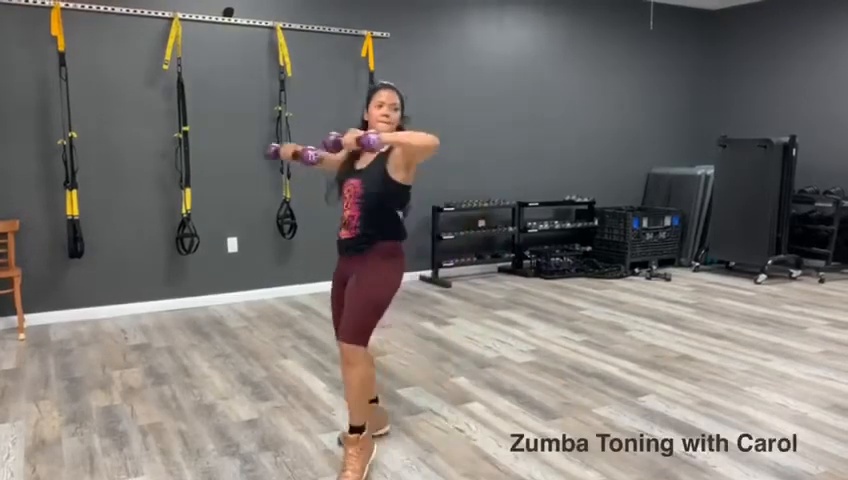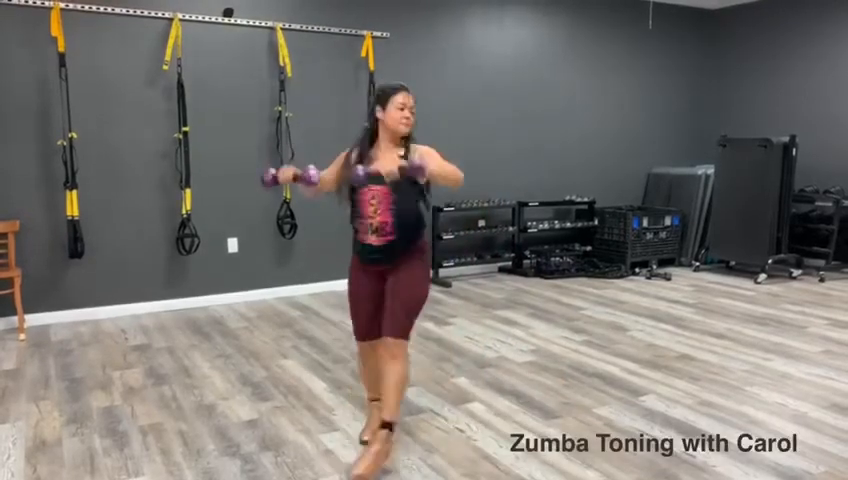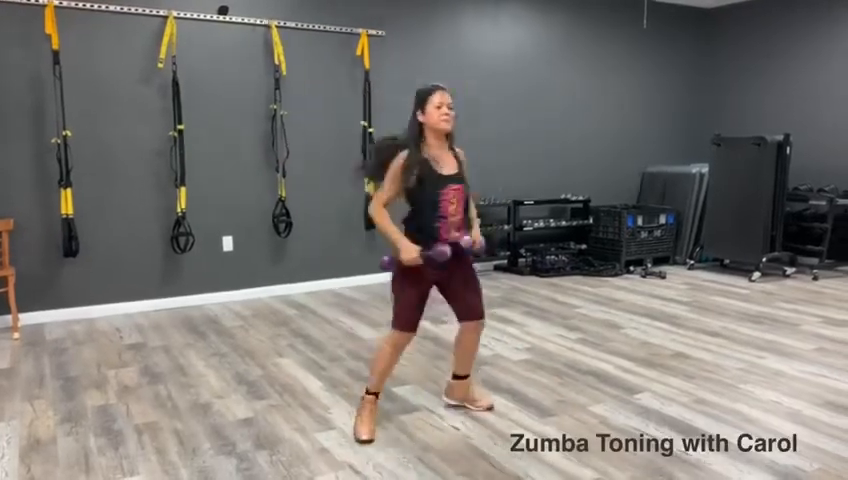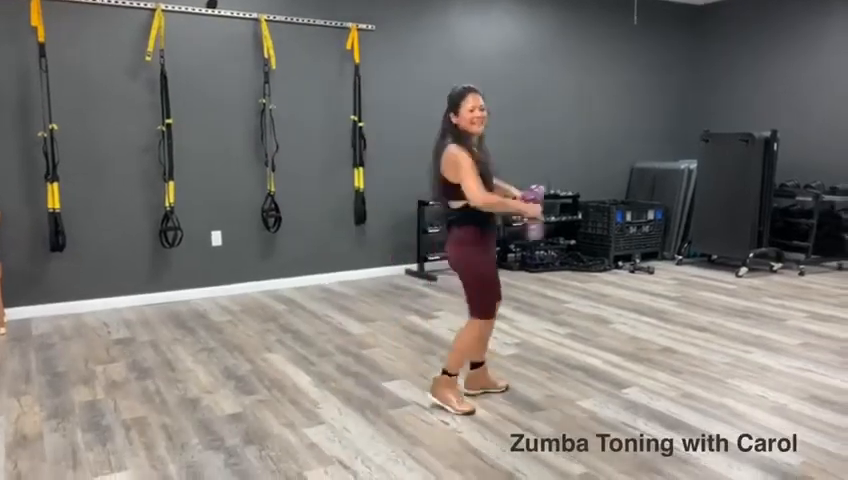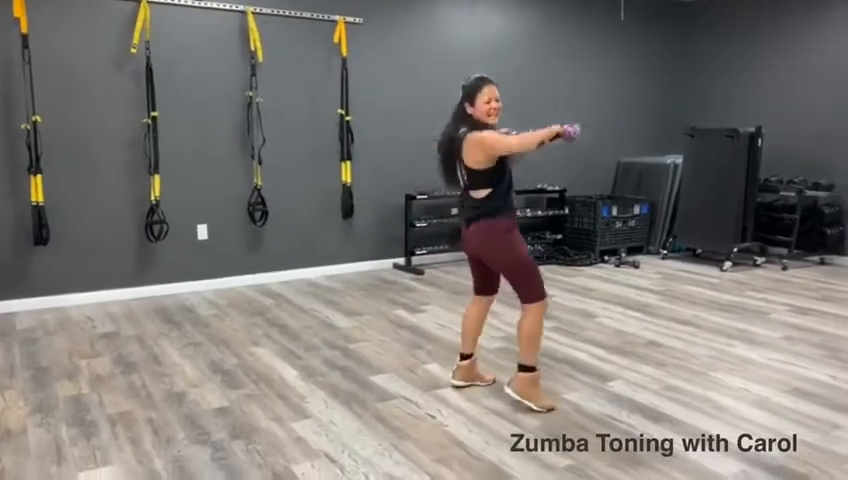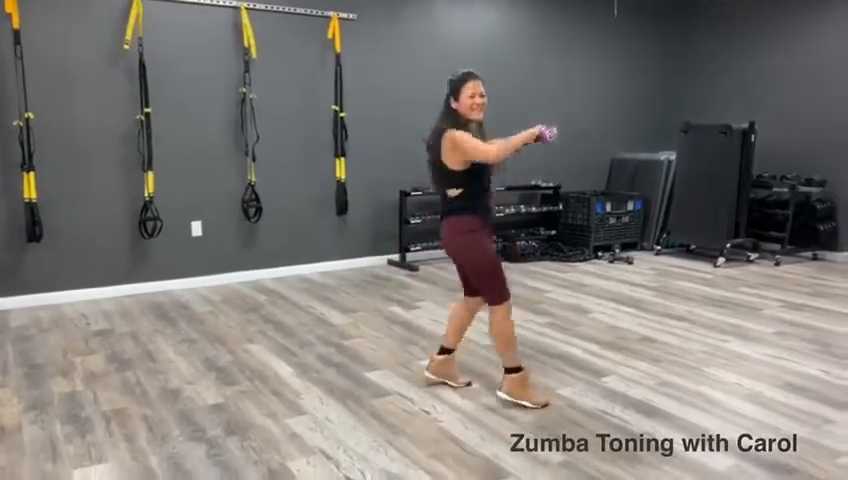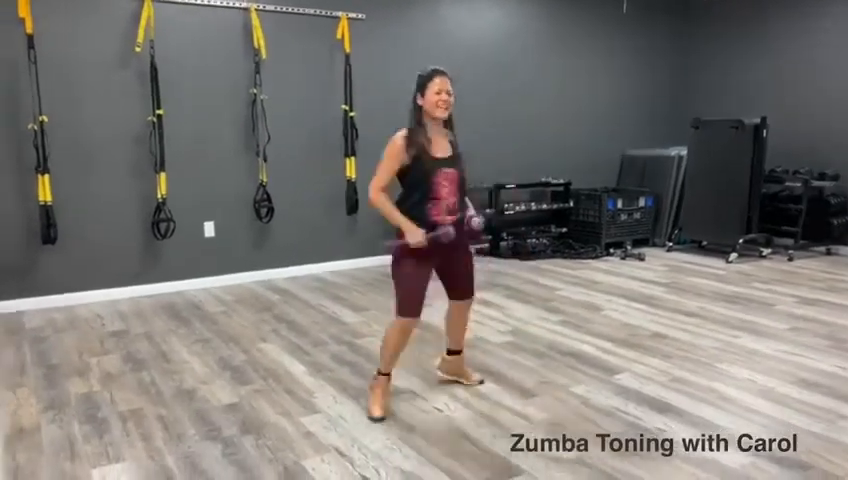
dt=0.4s
person 1, frame 1
left shoulder: (399, 154)
right shoulder: (352, 154)
left elbow: (430, 143)
right elbow: (326, 161)
left wrist: (373, 138)
right wrist: (297, 151)
left hip: (380, 260)
right hip: (348, 259)
left knee: (352, 348)
right knee: (351, 345)
left ankle: (358, 443)
right ankle: (374, 415)
person 1, frame 2
left shoulder: (418, 154)
right shoulder: (354, 157)
left elbow: (456, 178)
right elbow: (319, 185)
left wrist: (407, 163)
right wrist: (293, 174)
left hip: (408, 262)
right hip: (365, 263)
left knee: (394, 344)
right knee: (367, 343)
left ankle: (383, 438)
right ankle: (376, 409)
person 1, frame 3
left shoulder: (457, 156)
right shoulder: (407, 159)
right elbow: (377, 207)
left wrist: (475, 229)
right wrist: (402, 244)
left hip: (455, 257)
right hip: (417, 260)
left knee: (474, 321)
right knee: (402, 334)
left ankle: (459, 387)
right ankle: (368, 404)
person 1, frame 4
left shoulder: (472, 148)
right shoulder: (456, 153)
left elbow: (487, 183)
right elbow: (479, 198)
left wrist: (512, 192)
right wrist: (523, 209)
left hip: (479, 240)
right hip: (467, 242)
left knee: (487, 308)
right knee: (482, 316)
left ankle: (476, 375)
right ankle: (444, 384)
person 1, frame 5
left shoulder: (462, 137)
right shoulder: (482, 139)
right elbow: (517, 144)
left wrist: (513, 139)
right wrist: (554, 130)
left hip: (475, 230)
right hip: (496, 232)
left knee: (482, 296)
right knee: (535, 301)
left ankle: (465, 367)
right ankle: (525, 381)
person 1, frame 6
left shoulder: (465, 135)
right shoulder: (456, 138)
right elbow: (492, 154)
right wrist: (530, 134)
left hip: (463, 227)
right hip: (467, 231)
left knee: (474, 297)
right knee: (500, 303)
left ankle: (441, 362)
right ankle: (515, 381)
person 1, frame 7
left shoulder: (451, 138)
right shoulder: (403, 142)
right elbow: (376, 192)
left wrist: (468, 210)
right wrist: (408, 228)
left hip: (453, 237)
right hip: (416, 241)
left knee: (463, 300)
right knee: (408, 317)
left ankle: (453, 363)
right ankle: (381, 383)
